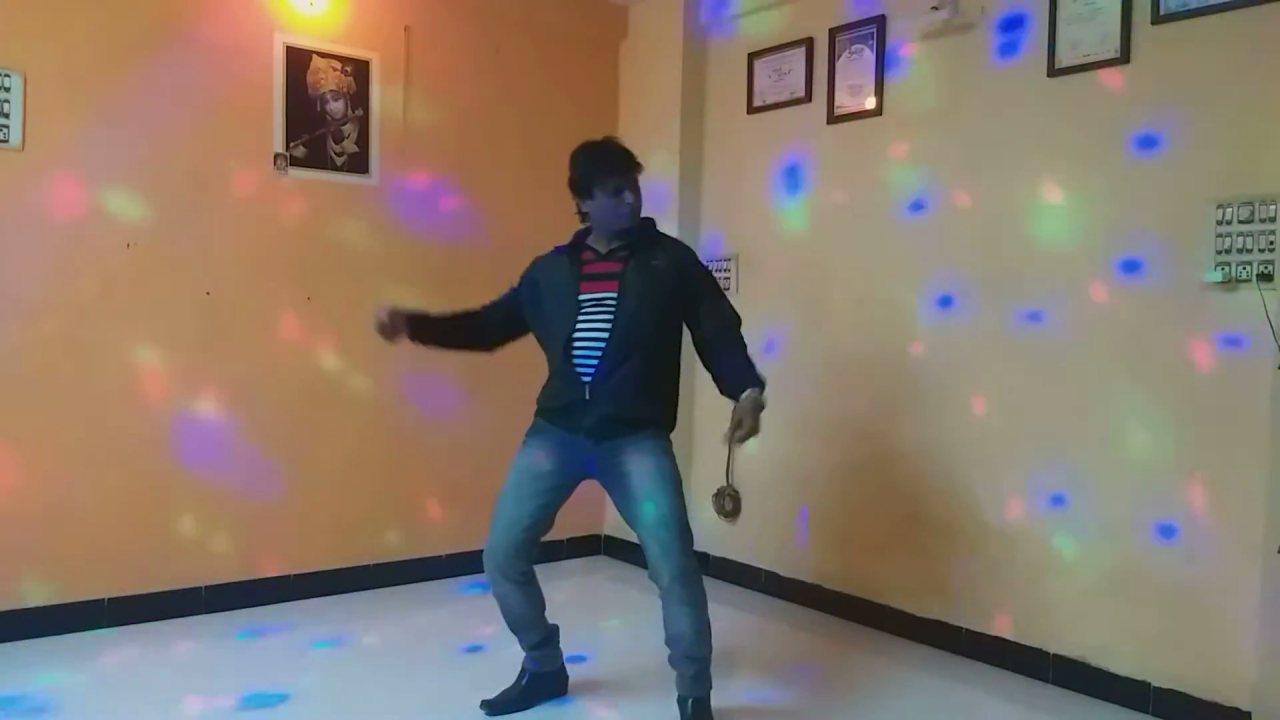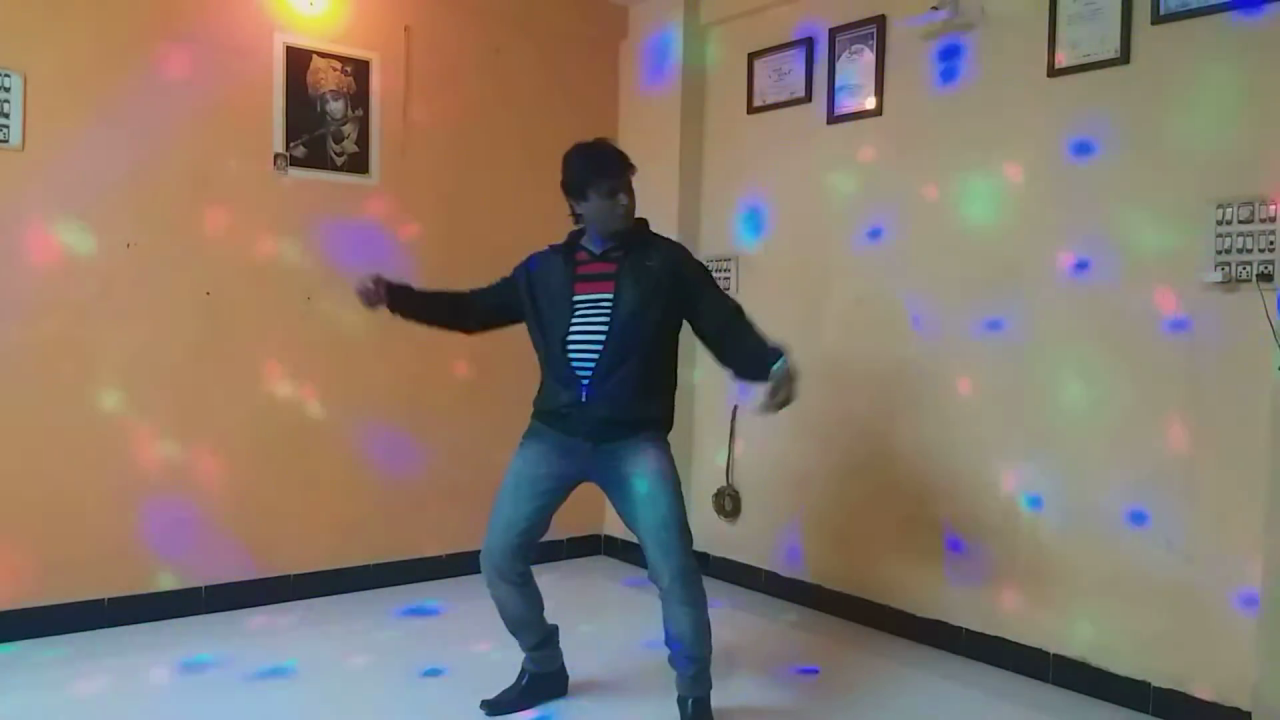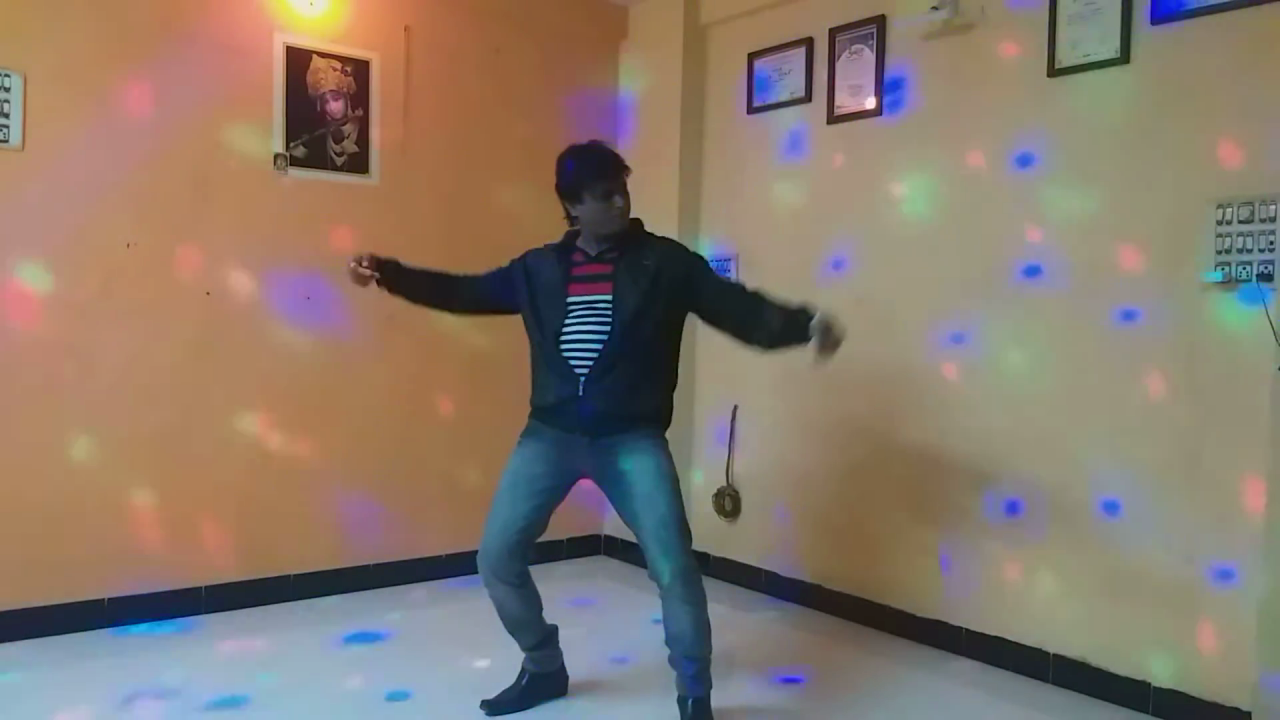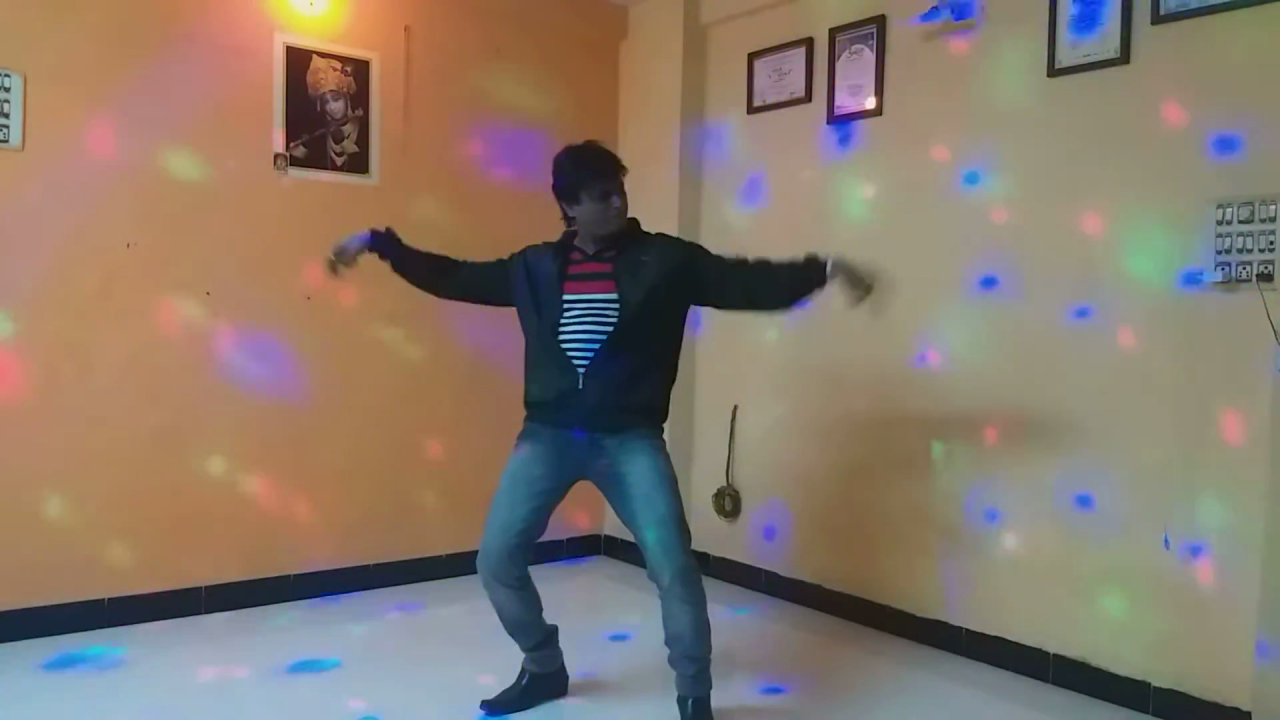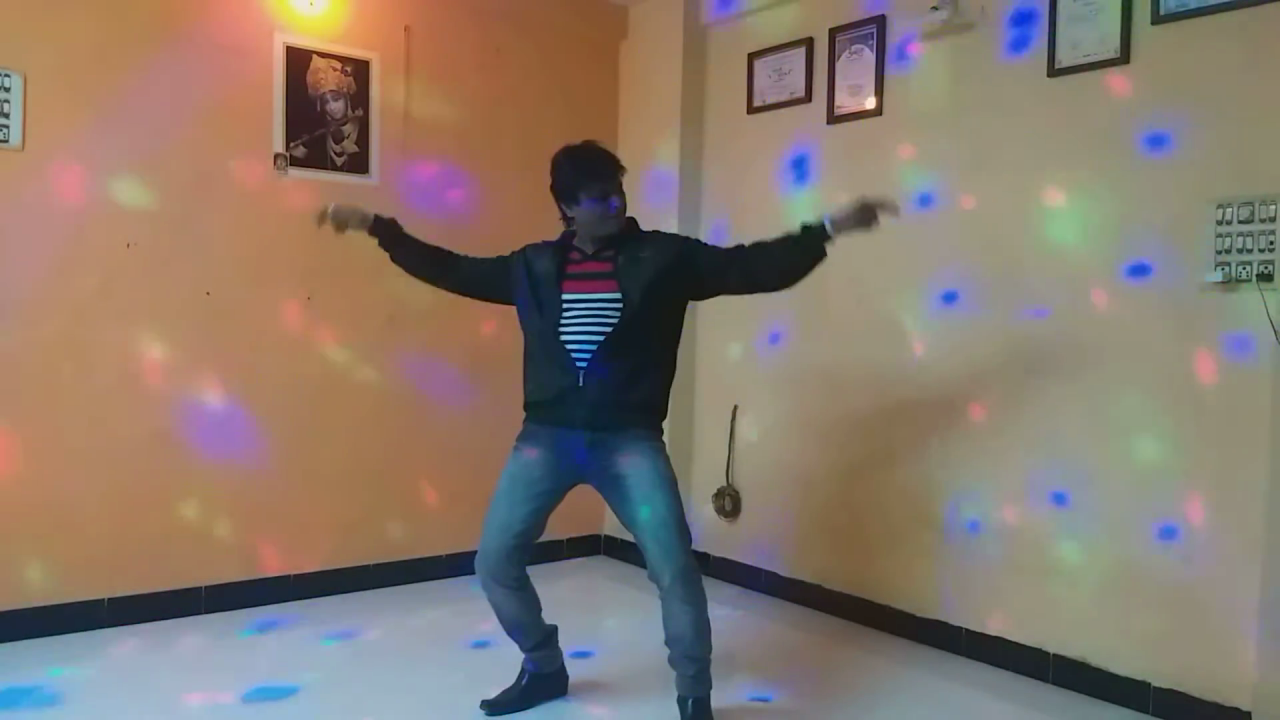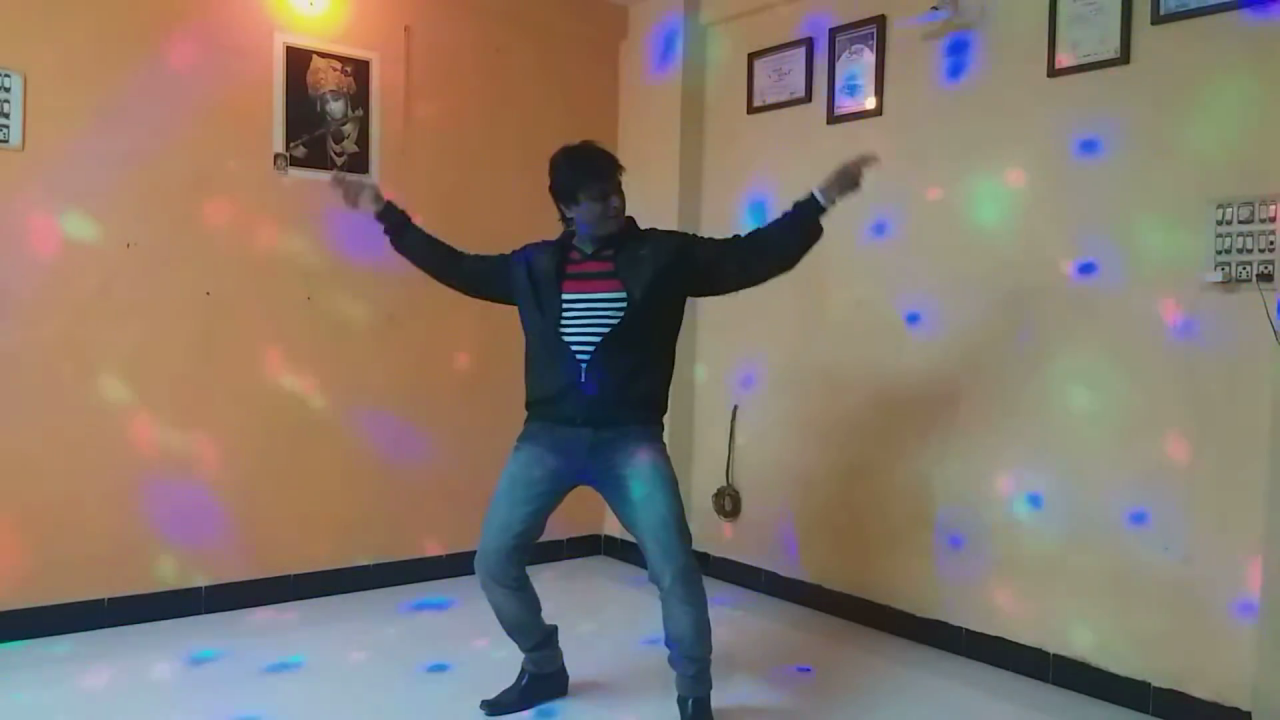
dt=0.1s
person 1, frame 1
left shoulder: (670, 261)
right shoulder: (551, 270)
left elbow: (717, 330)
right elbow: (490, 325)
left wrist: (747, 392)
right wrist: (413, 323)
left hip: (636, 437)
right hip: (556, 432)
left knee: (675, 568)
right knee: (503, 554)
right ankle: (544, 668)
person 1, frame 2
left shoulder: (666, 262)
right shoulder: (544, 269)
left elbow: (722, 323)
right elbow: (476, 308)
left wrist: (771, 365)
right wrist: (394, 296)
left hip: (634, 439)
right hip: (554, 433)
left knee: (675, 569)
right knee: (500, 556)
right ankle: (544, 668)
person 1, frame 3
left shoulder: (664, 262)
right shoulder: (538, 268)
left elbow: (736, 305)
right elbow: (459, 291)
left wrist: (803, 322)
right wrist: (386, 271)
left hip: (633, 438)
right hip: (550, 433)
left knee: (674, 568)
right knee: (497, 556)
right ankle: (543, 667)
person 1, frame 4
left shoulder: (666, 259)
right shoulder: (536, 266)
left elbow: (748, 281)
right elbow: (457, 278)
left wrist: (824, 270)
right wrist: (379, 243)
left hip: (631, 437)
right hip: (548, 433)
left knee: (674, 567)
right knee: (496, 558)
right ankle: (544, 667)
person 1, frame 5
left shoulder: (665, 257)
right shoulder: (534, 266)
left elbow: (755, 266)
right elbow: (452, 270)
left wrist: (828, 228)
right wrist: (378, 227)
left hip: (630, 438)
right hip: (547, 435)
left knee: (674, 569)
right knee: (494, 560)
right ankle: (544, 667)
person 1, frame 6
left shoulder: (665, 255)
right shoulder: (534, 265)
left elbow: (752, 257)
right elbow: (454, 266)
left wrist: (820, 201)
right wrist: (385, 214)
left hip: (631, 437)
right hip: (548, 435)
left knee: (674, 569)
right knee: (494, 559)
right ankle: (543, 667)
